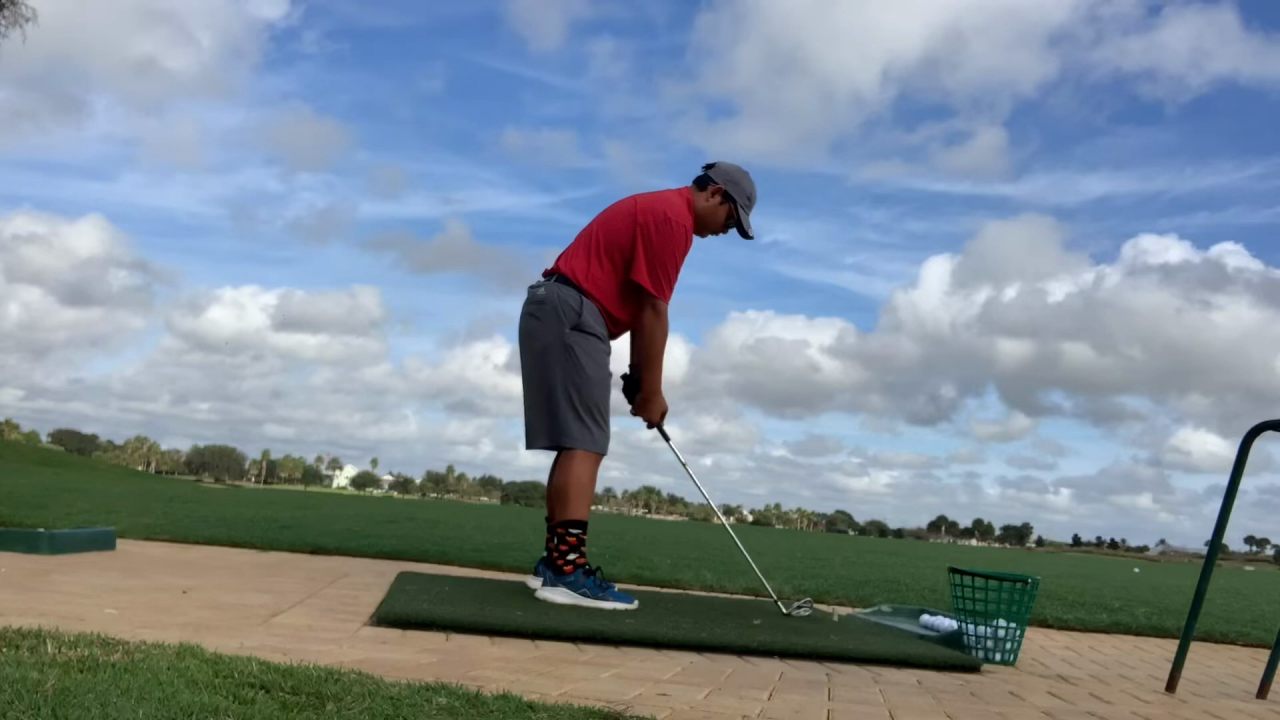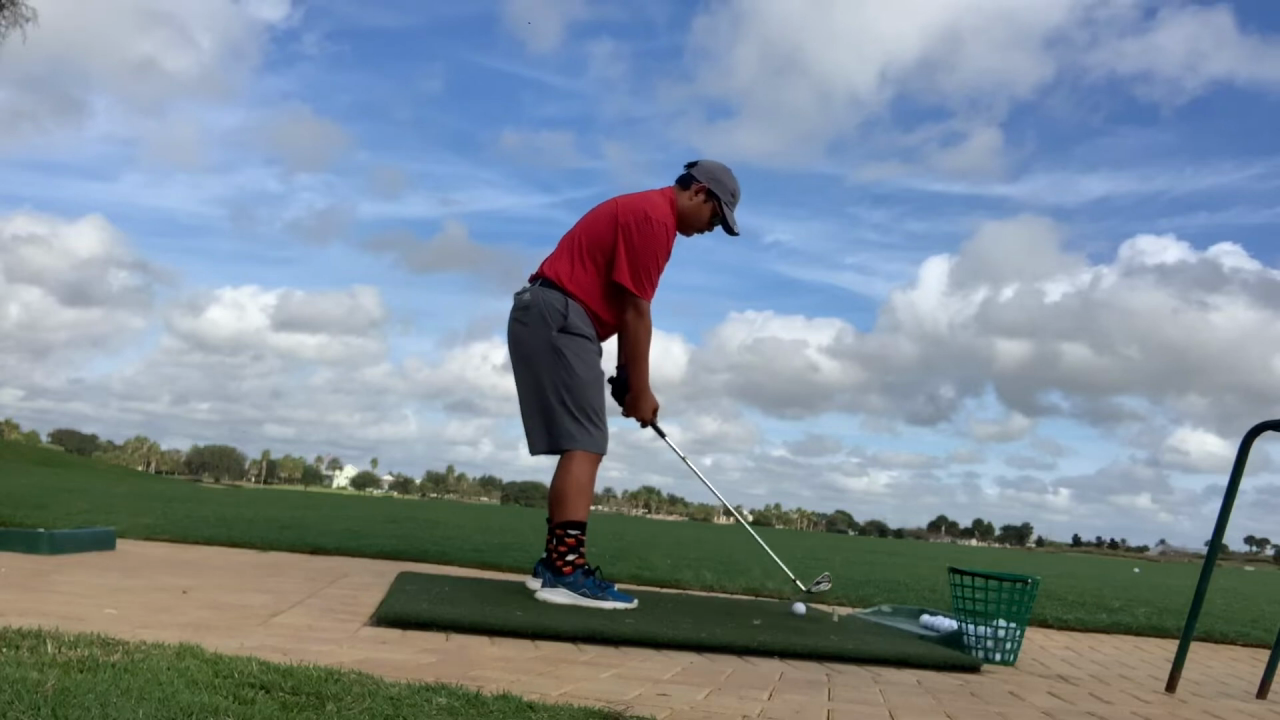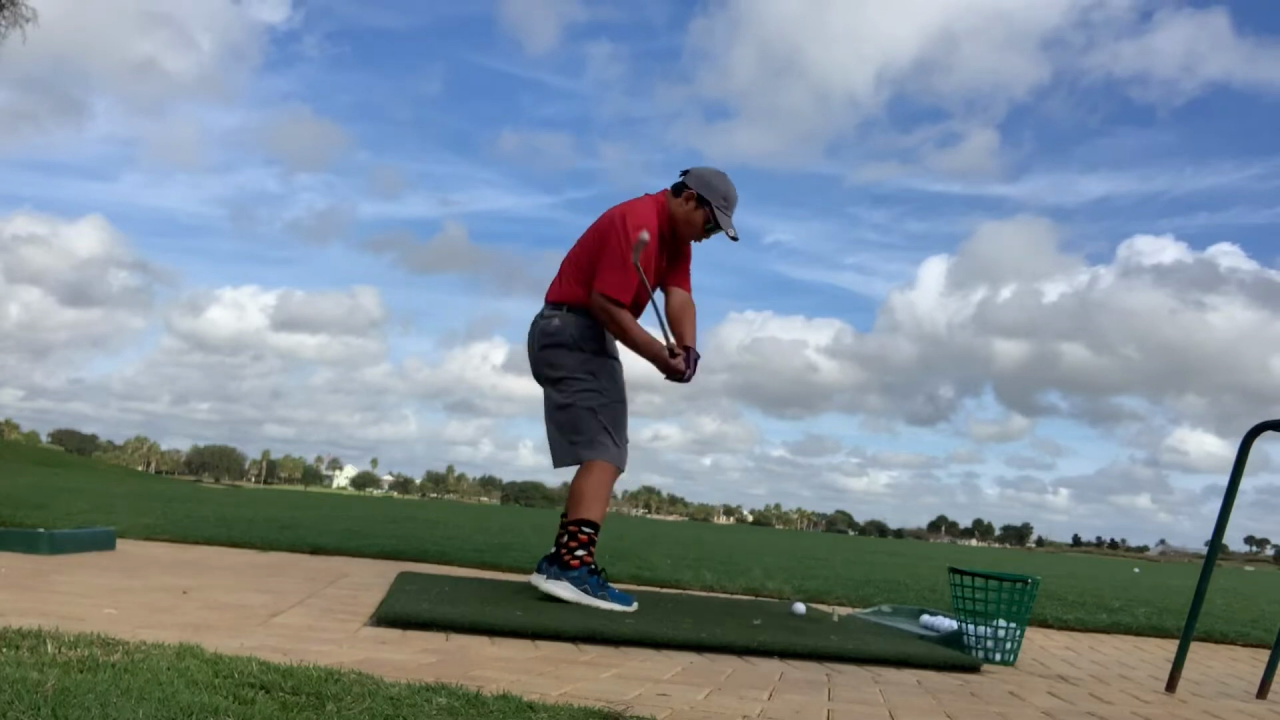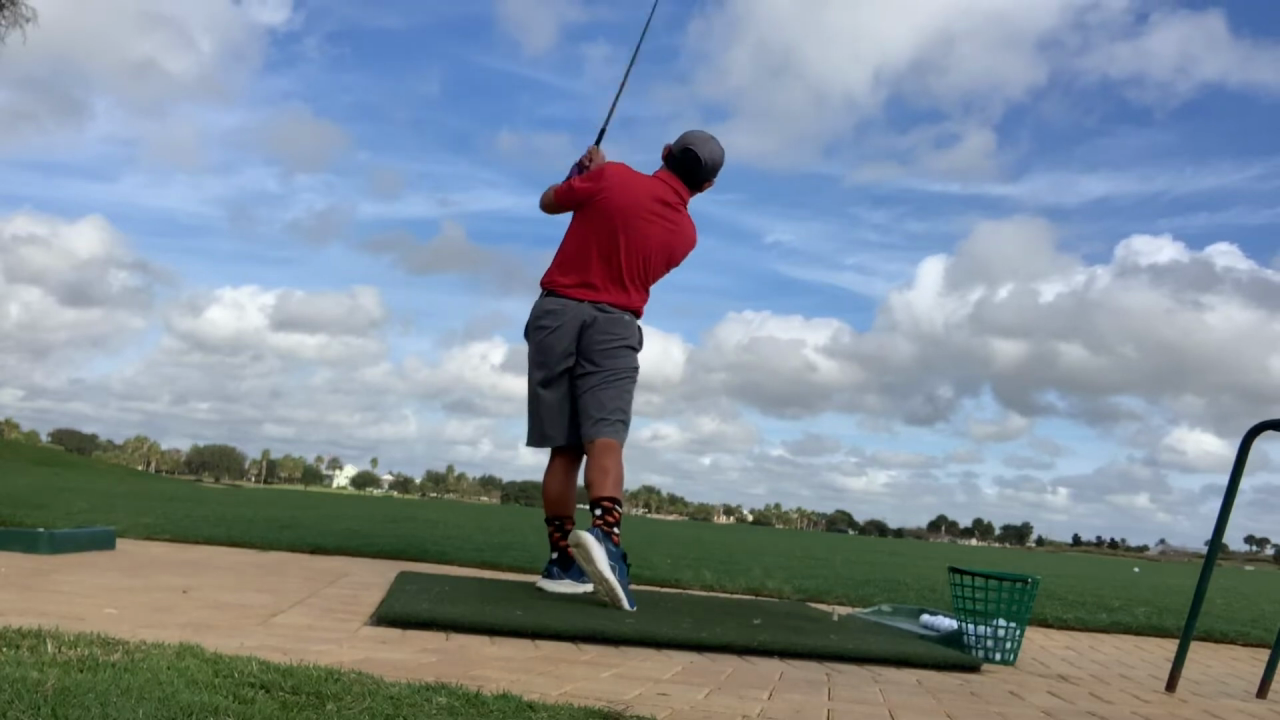
dt=1s
person 1, frame 1
left shoulder: (659, 211)
right shoulder: (673, 218)
left elbow: (639, 307)
right elbow: (652, 312)
left wrist: (638, 379)
right wrist: (652, 391)
left hip: (557, 313)
right hip: (571, 316)
left knee: (575, 442)
right knee: (584, 443)
left ankle: (555, 561)
right ankle: (569, 571)
person 1, frame 2
left shoulder: (649, 215)
right shoulder: (652, 217)
left elbow: (630, 308)
right elbow: (635, 311)
left wrist: (626, 375)
right wrist: (641, 389)
left hip: (551, 320)
right hip: (557, 317)
left knee: (579, 444)
right knee: (584, 443)
left ankle: (555, 562)
right ankle: (567, 571)
person 1, frame 3
left shoulder: (676, 241)
right shoulder: (637, 224)
left elbow: (679, 297)
right elbow: (607, 308)
left wrist: (687, 350)
right wrist: (659, 355)
left hip: (569, 340)
right hip: (574, 336)
left knee: (602, 455)
right knee: (603, 455)
left ankle: (561, 560)
right ankle: (573, 565)
person 1, frame 4
left shoulder: (614, 180)
right shoulder: (685, 233)
left elbow: (549, 201)
left wrist: (588, 165)
left hip: (556, 314)
right hip: (613, 327)
left knee: (564, 447)
right knee: (605, 437)
left ankle: (562, 561)
right ankle: (604, 535)
